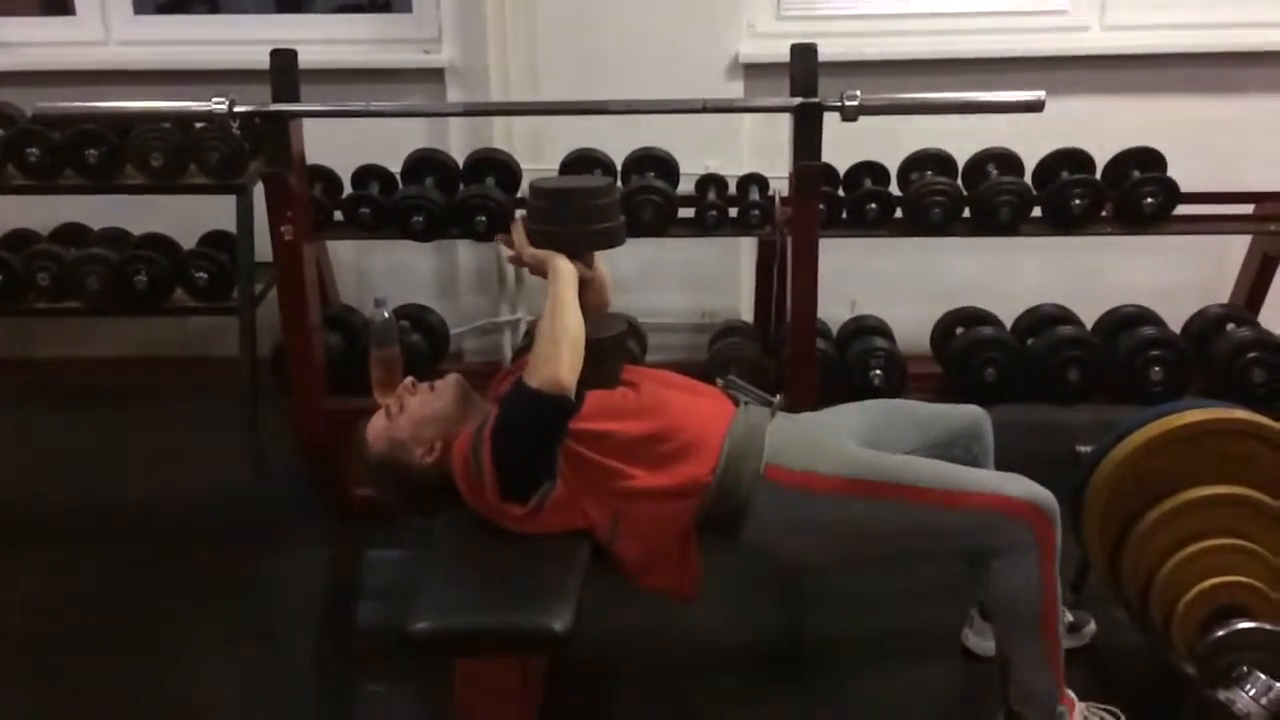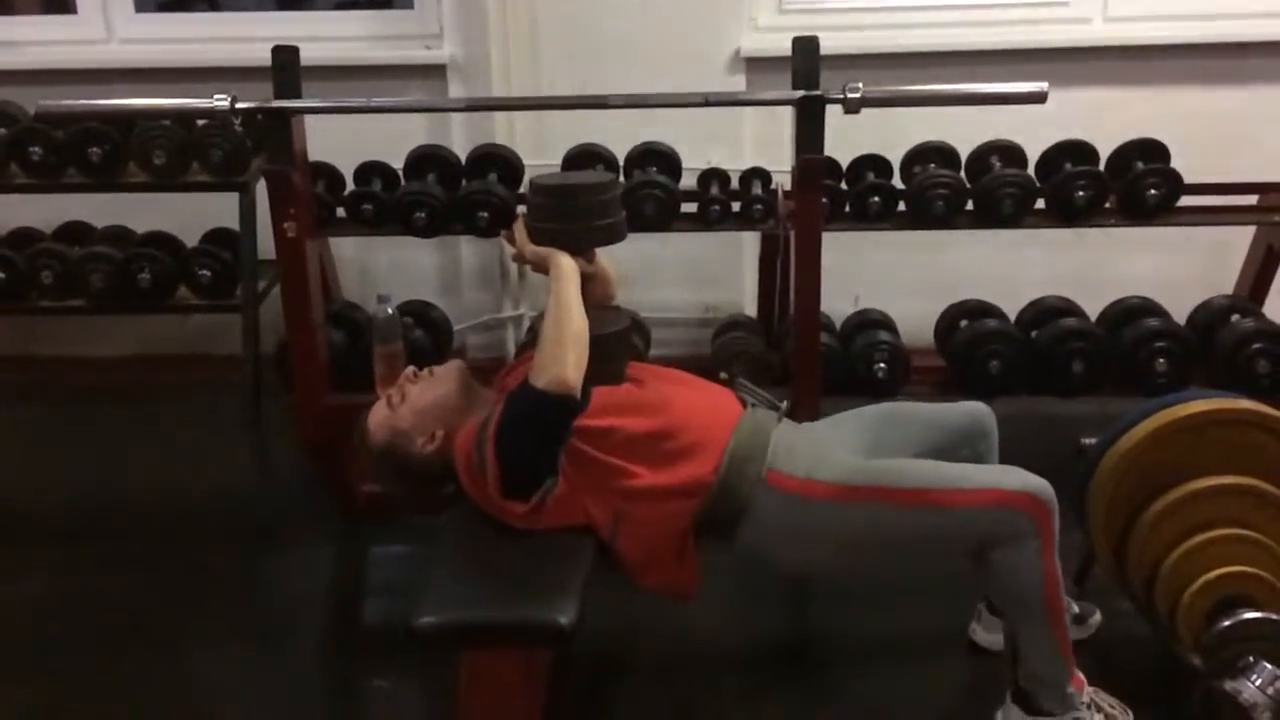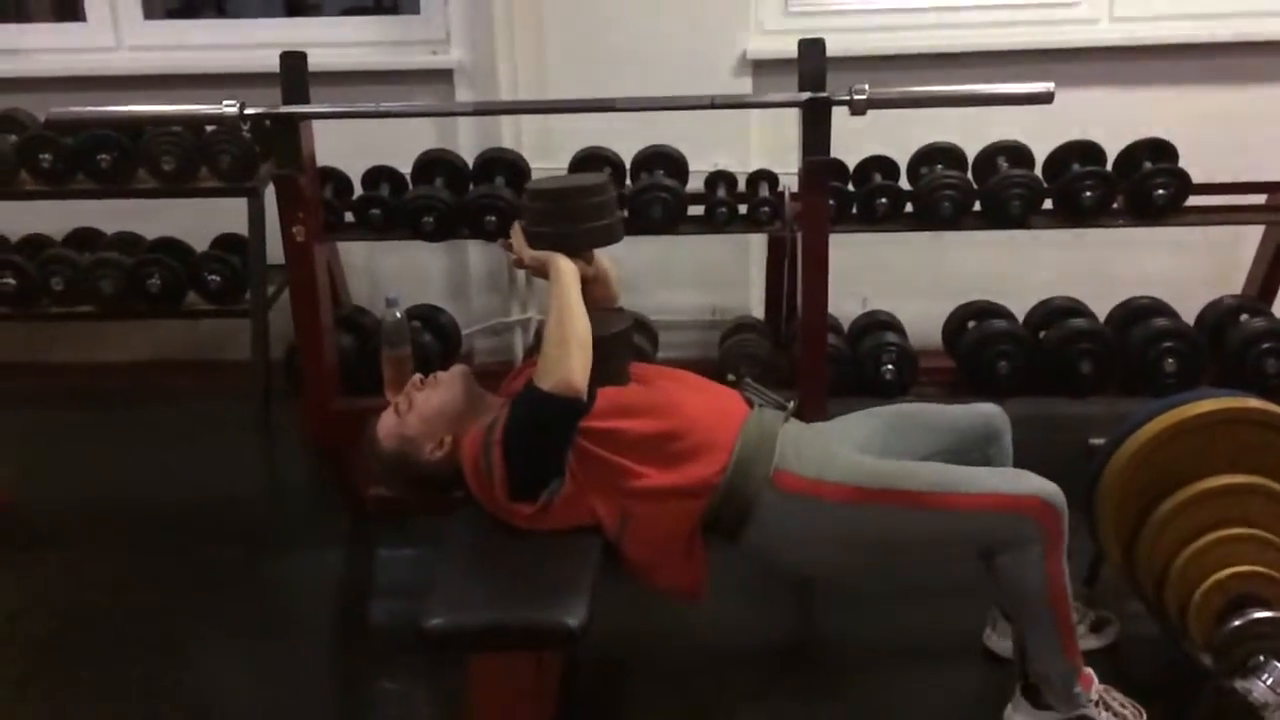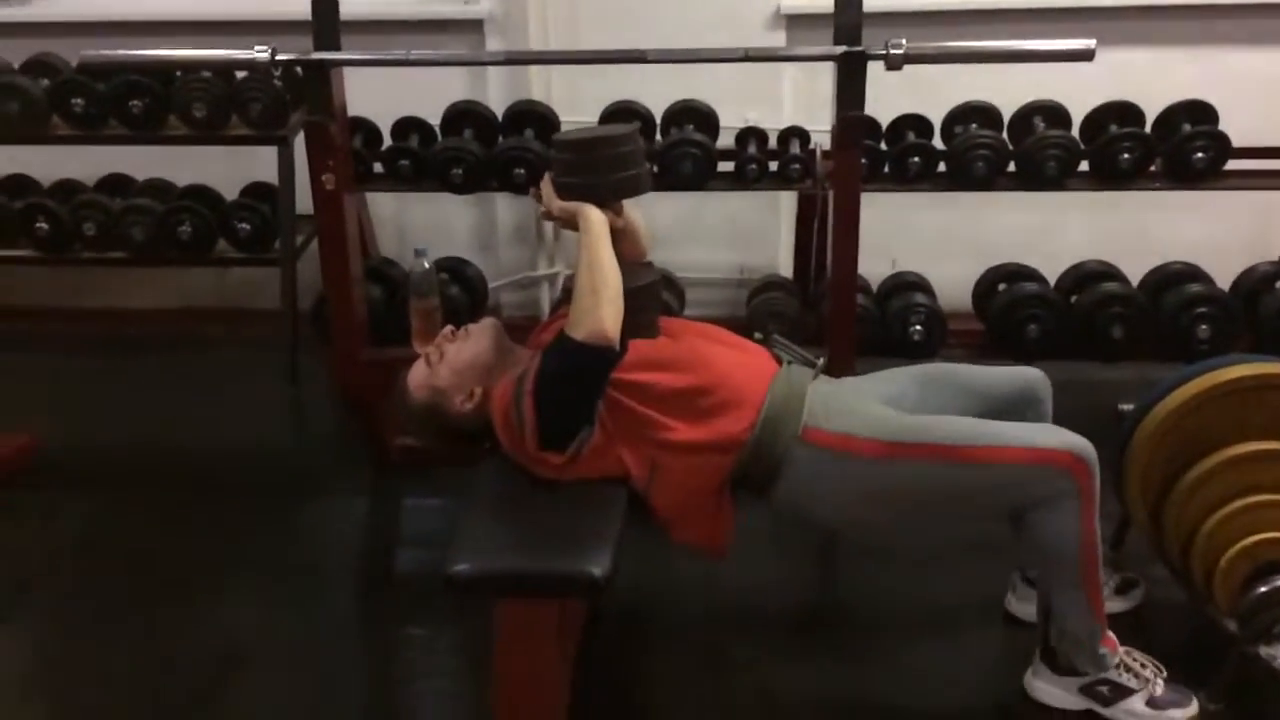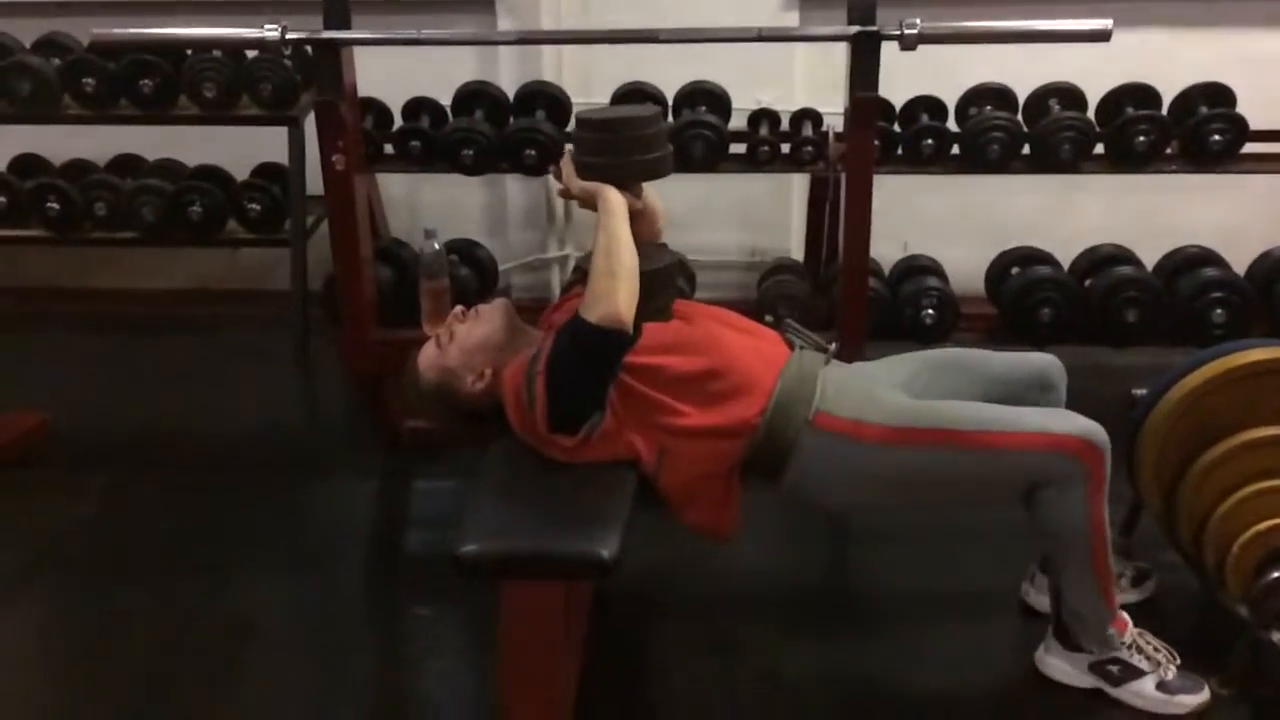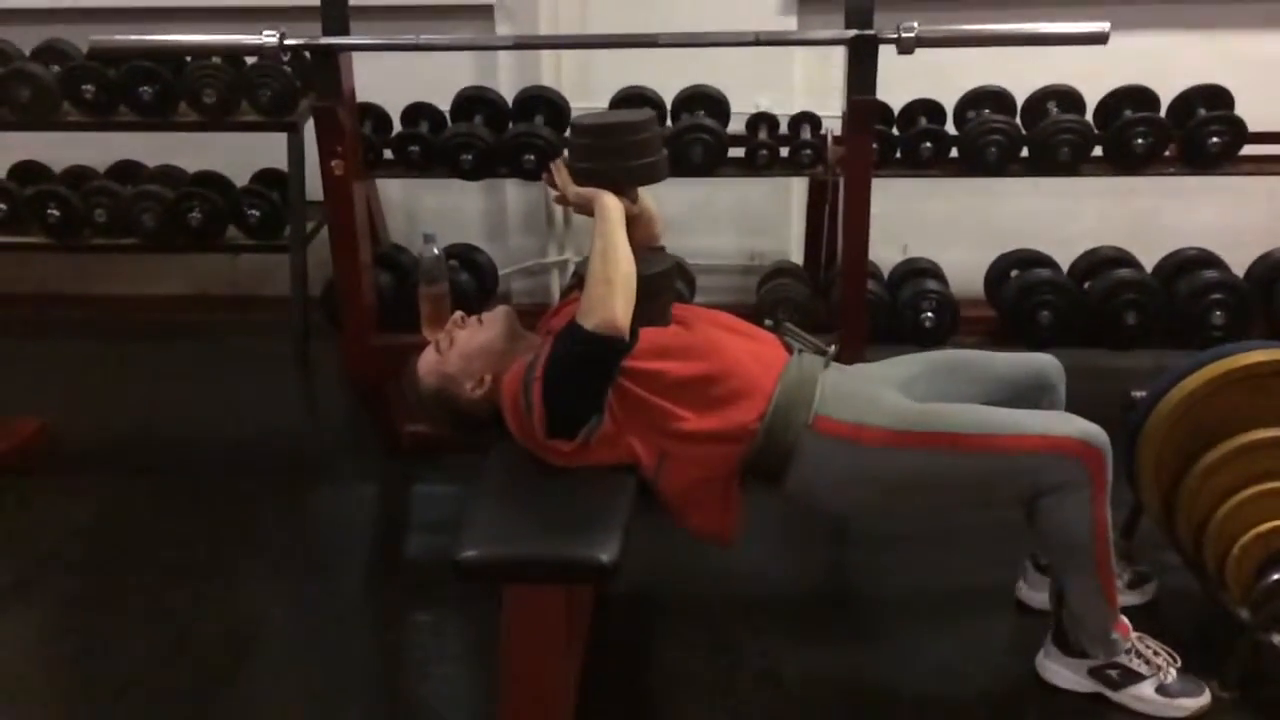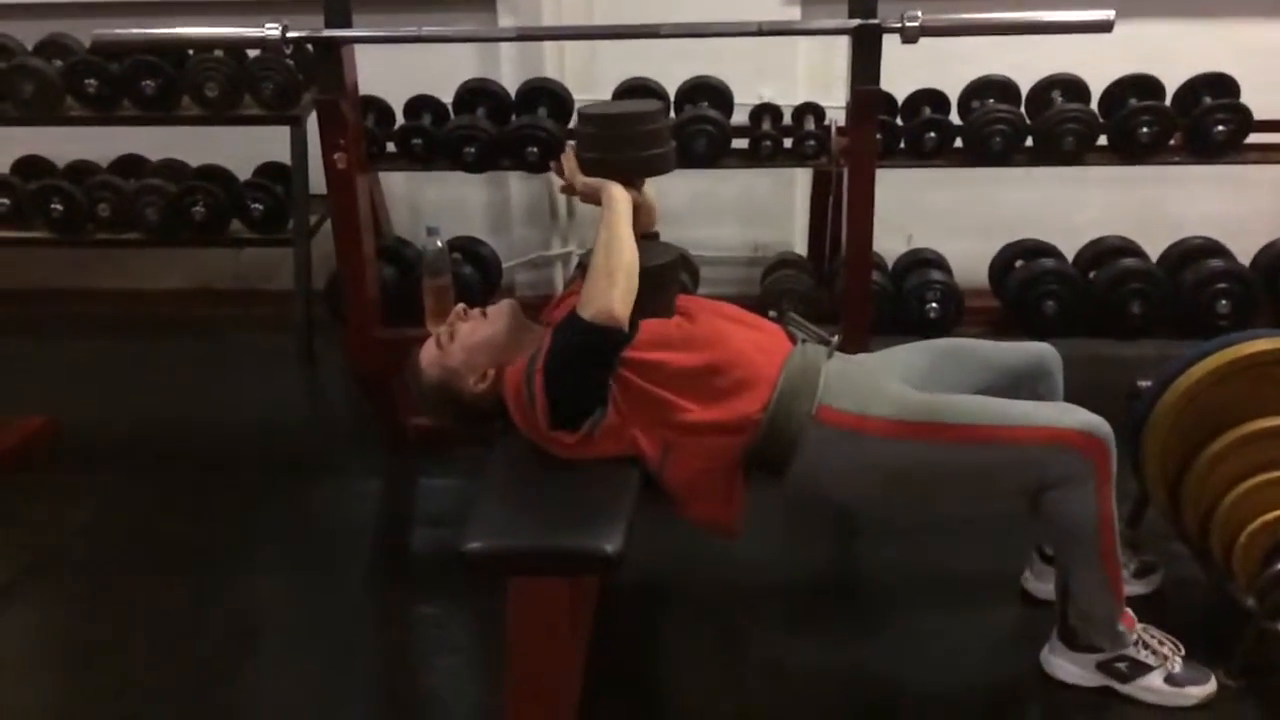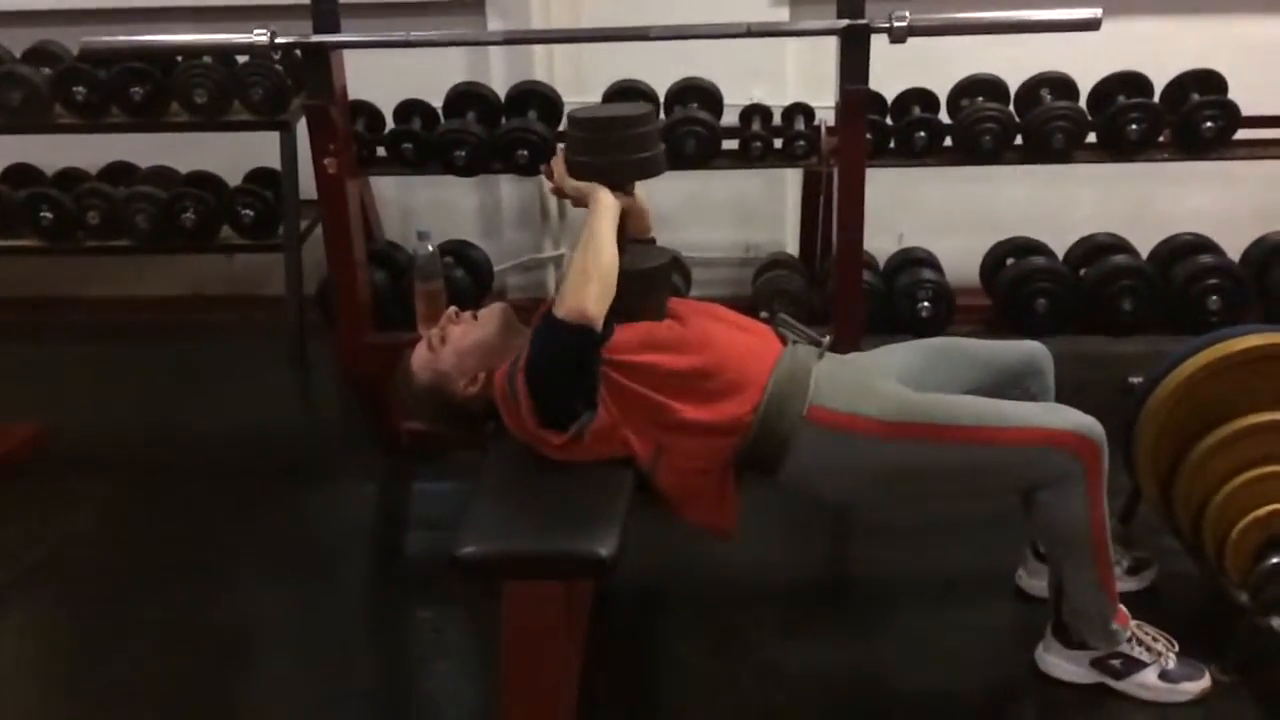
dt=0.3s
person 1, frame 1
left shoulder: (497, 404)
right shoulder: (491, 458)
left elbow: (591, 332)
right elbow: (555, 382)
left wrist: (575, 265)
right wrist: (556, 266)
left hip: (762, 431)
right hip: (764, 483)
left knee: (967, 427)
right knee: (1028, 513)
left ankle: (1007, 612)
person 1, frame 2
left shoulder: (506, 394)
right shoulder: (495, 453)
left elbow: (599, 325)
right elbow: (560, 385)
left wrist: (580, 261)
right wrist: (559, 264)
left hip: (770, 439)
right hip: (769, 492)
left knee: (970, 425)
right knee: (1026, 501)
left ankle: (1009, 605)
person 1, frame 3
left shoulder: (508, 400)
right shoulder: (500, 456)
left elbow: (601, 325)
right elbow: (566, 387)
left wrist: (580, 262)
right wrist: (557, 269)
left hip: (778, 438)
right hip: (773, 492)
left knee: (982, 428)
right knee: (1035, 505)
left ankle: (1024, 612)
person 1, frame 4
left shoulder: (540, 352)
right shoulder: (530, 409)
left elbow: (631, 280)
right elbow: (598, 339)
left wrist: (608, 212)
right wrist: (586, 222)
left hip: (807, 396)
right hip: (803, 448)
left knee: (1025, 390)
right knee: (1068, 462)
left ankle: (1053, 579)
person 1, frame 5
left shoulder: (548, 332)
right shoulder: (541, 389)
left elbow: (648, 254)
right elbow: (611, 321)
left wrist: (626, 195)
right wrist: (607, 201)
left hip: (817, 378)
right hip: (813, 434)
left knee: (1038, 376)
right knee: (1077, 446)
left ankle: (1067, 568)
right ankle: (1088, 640)
person 1, frame 6
left shoulder: (551, 334)
right shoulder: (542, 395)
left elbow: (647, 253)
right elbow: (608, 330)
left wrist: (618, 196)
right wrist: (603, 209)
left hip: (816, 381)
right hip: (812, 435)
left knee: (1038, 376)
right knee: (1079, 450)
left ankle: (1063, 568)
right ankle: (1089, 645)
person 1, frame 7
left shoulder: (552, 324)
right shoulder: (543, 388)
left elbow: (642, 249)
right elbow: (609, 321)
left wrist: (620, 187)
right wrist: (612, 197)
left hip: (817, 370)
right hip: (816, 426)
left knee: (1035, 365)
right knee: (1081, 440)
left ankle: (1070, 555)
right ankle: (1095, 639)
person 1, frame 8
left shoulder: (538, 333)
right shoulder: (535, 390)
left elbow: (637, 252)
right elbow: (582, 319)
left wrist: (613, 191)
right wrist: (598, 202)
left hip: (809, 370)
right hip: (805, 425)
left knee: (1026, 364)
right knee: (1075, 442)
left ankle: (1060, 554)
right ankle: (1090, 638)
